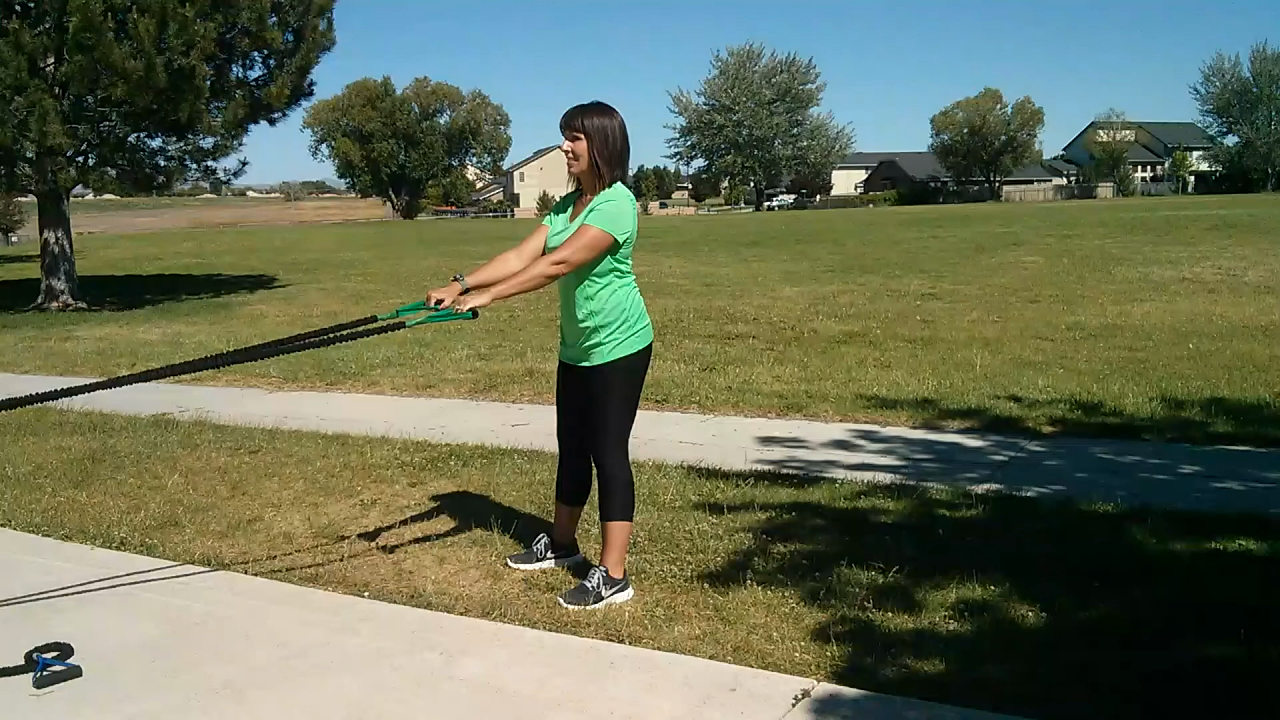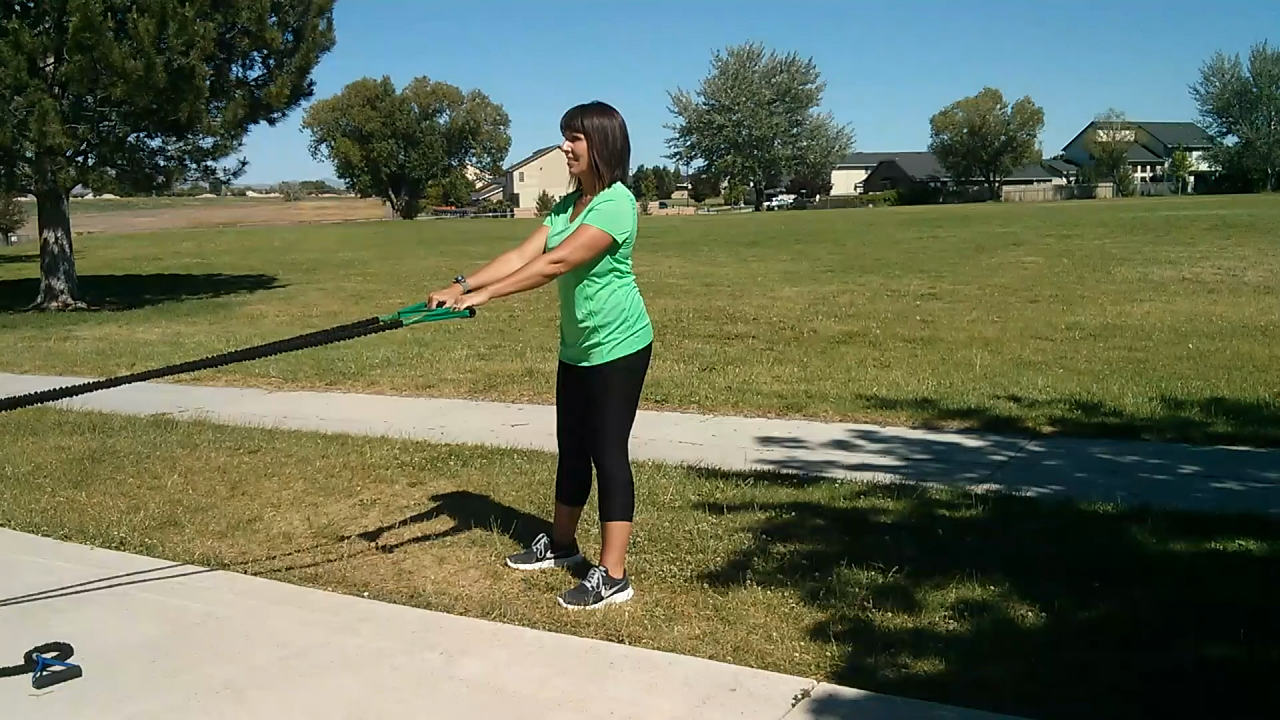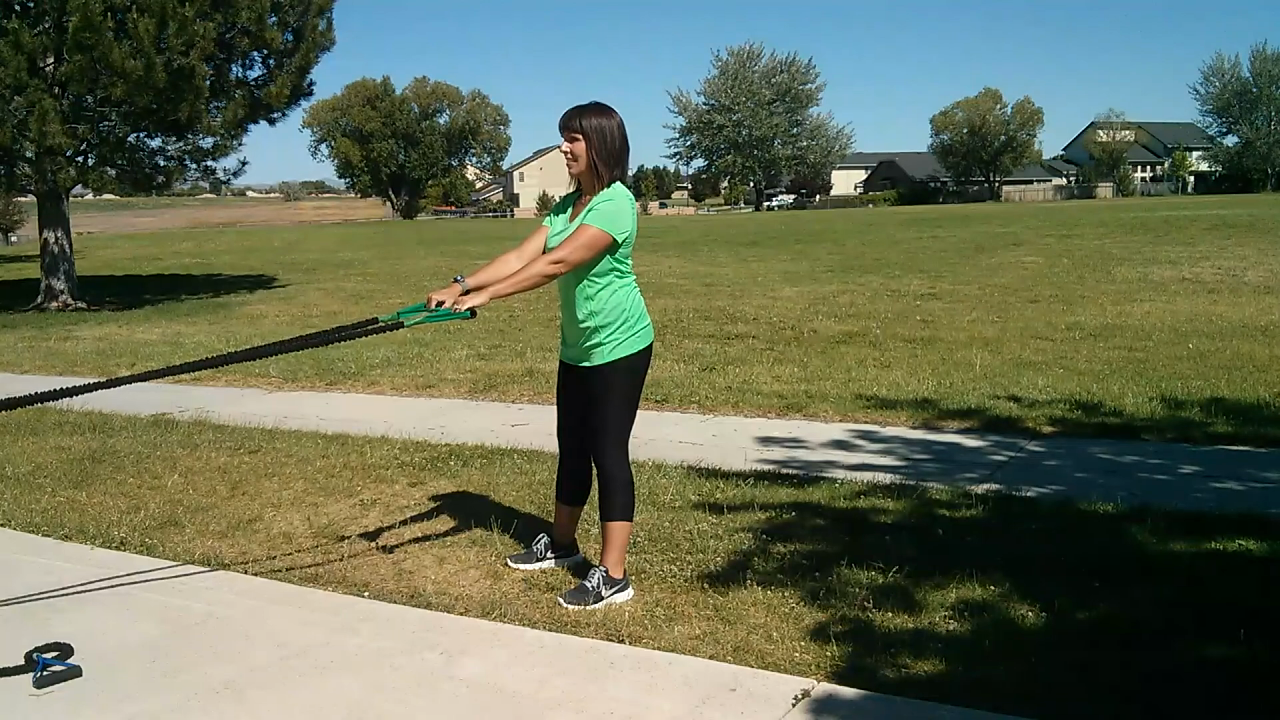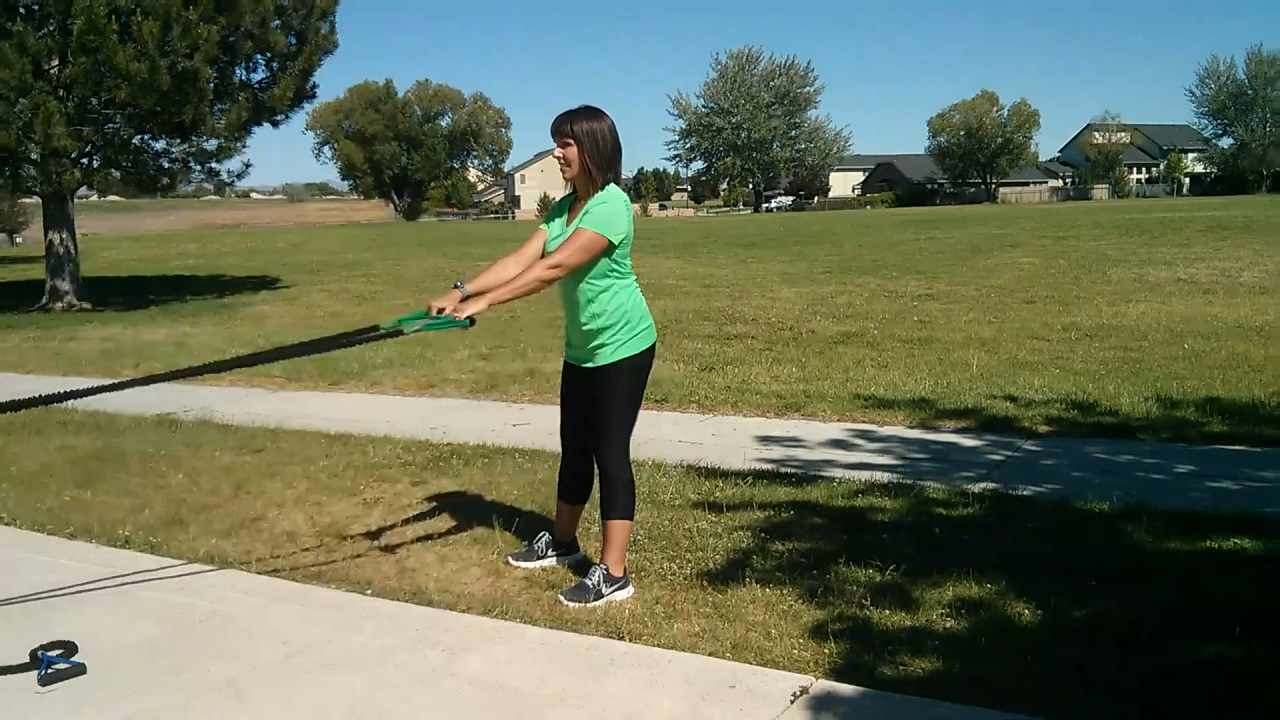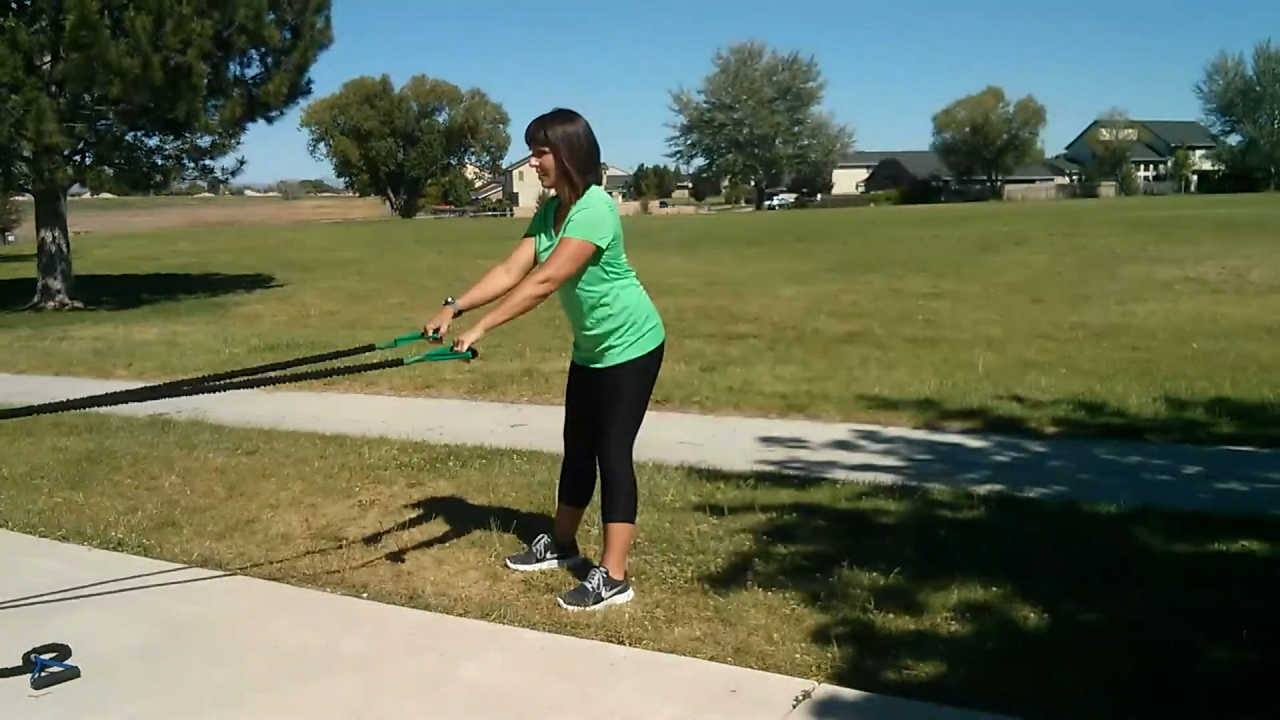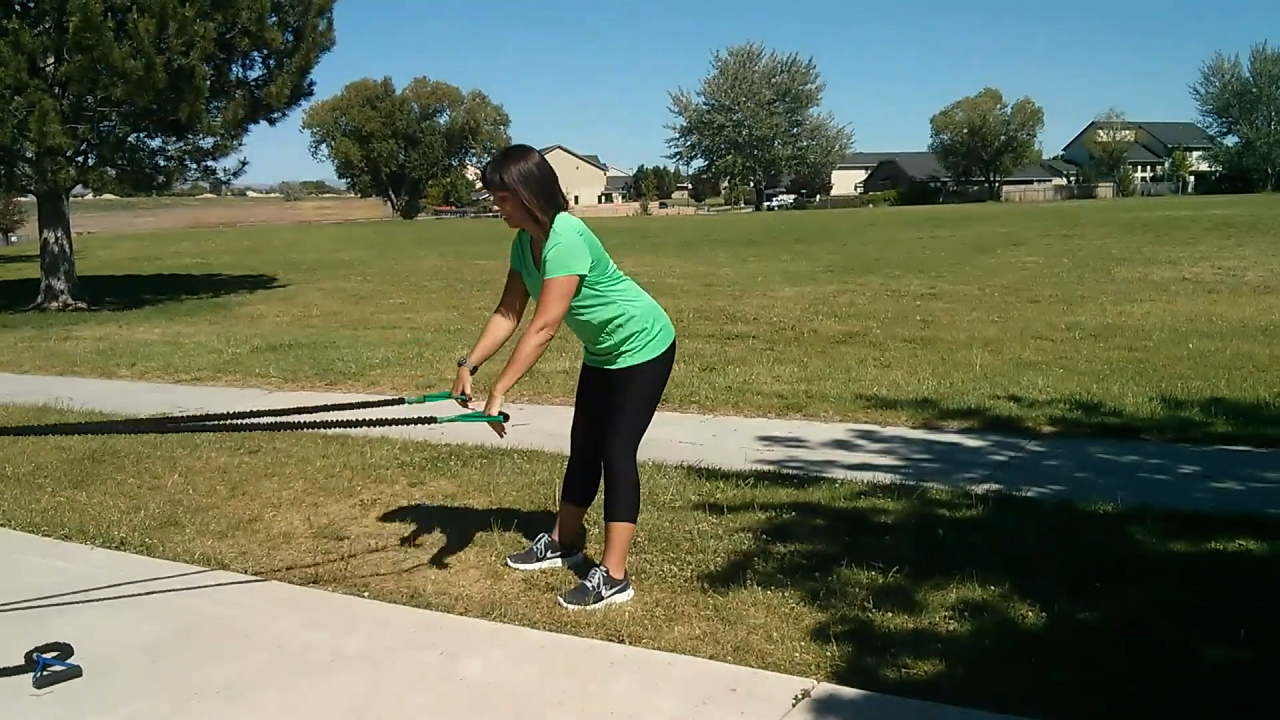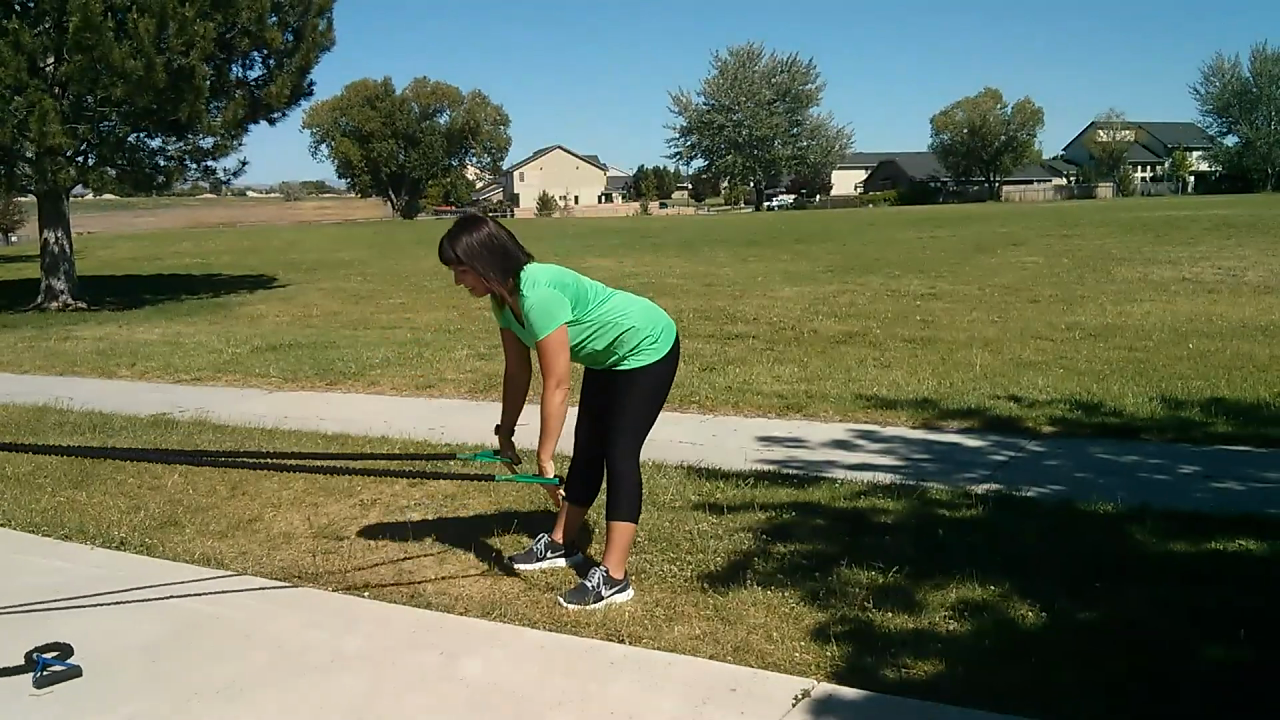
dt=0.3s
person 1, frame 1
left shoulder: (617, 203)
right shoulder: (567, 203)
left elbow: (558, 264)
right elbow: (521, 254)
left wrist: (487, 296)
right wrist: (460, 283)
left hip: (618, 348)
right hip: (578, 348)
left knee: (608, 452)
right knee: (572, 448)
left ankle: (613, 576)
right ankle: (561, 543)
person 1, frame 2
left shoulder: (616, 203)
right shoulder: (567, 203)
left elbow: (557, 262)
right elbow: (523, 254)
left wrist: (485, 293)
right wrist: (461, 284)
left hip: (617, 348)
right hip: (577, 348)
left knee: (607, 452)
right knee: (572, 448)
left ankle: (612, 576)
right ankle: (561, 543)
person 1, frame 3
left shoulder: (616, 203)
right shoulder: (567, 204)
left elbow: (557, 263)
right elbow: (523, 254)
left wrist: (486, 295)
right wrist: (461, 284)
left hip: (618, 348)
right hip: (577, 348)
left knee: (608, 452)
right knee: (572, 448)
left ankle: (613, 577)
right ankle: (561, 543)
person 1, frame 4
left shoulder: (611, 205)
right shoulder: (564, 206)
left elbow: (554, 268)
right elbow: (521, 259)
left wrist: (484, 302)
right wrist: (460, 292)
left hip: (621, 349)
right hip: (582, 349)
left knee: (609, 451)
right knee: (574, 447)
left ankle: (613, 573)
right ankle: (562, 541)
person 1, frame 5
left shoulder: (594, 209)
right shoulder: (549, 211)
left elbow: (544, 281)
right elbow: (510, 270)
left wrist: (480, 327)
right wrist: (452, 307)
left hip: (630, 347)
right hip: (591, 350)
left knee: (612, 452)
right knee: (577, 448)
left ankle: (613, 578)
right ankle: (561, 544)
person 1, frame 6
left shoulder: (565, 239)
right shoulder: (525, 242)
left elbow: (543, 328)
right elbow: (507, 313)
left wrist: (499, 391)
right wrist: (468, 365)
left hip: (641, 348)
right hip: (603, 352)
left knee: (616, 451)
right knee: (584, 448)
left ankle: (614, 577)
right ankle: (563, 542)
person 1, frame 7
left shoulder: (539, 294)
right shoulder: (504, 297)
left elbow: (556, 388)
right elbow: (518, 371)
left wrist: (545, 459)
right wrist: (505, 432)
left hip: (646, 348)
right hip: (607, 355)
left knee: (620, 451)
right knee: (587, 447)
left ankle: (614, 577)
right ankle: (561, 542)
